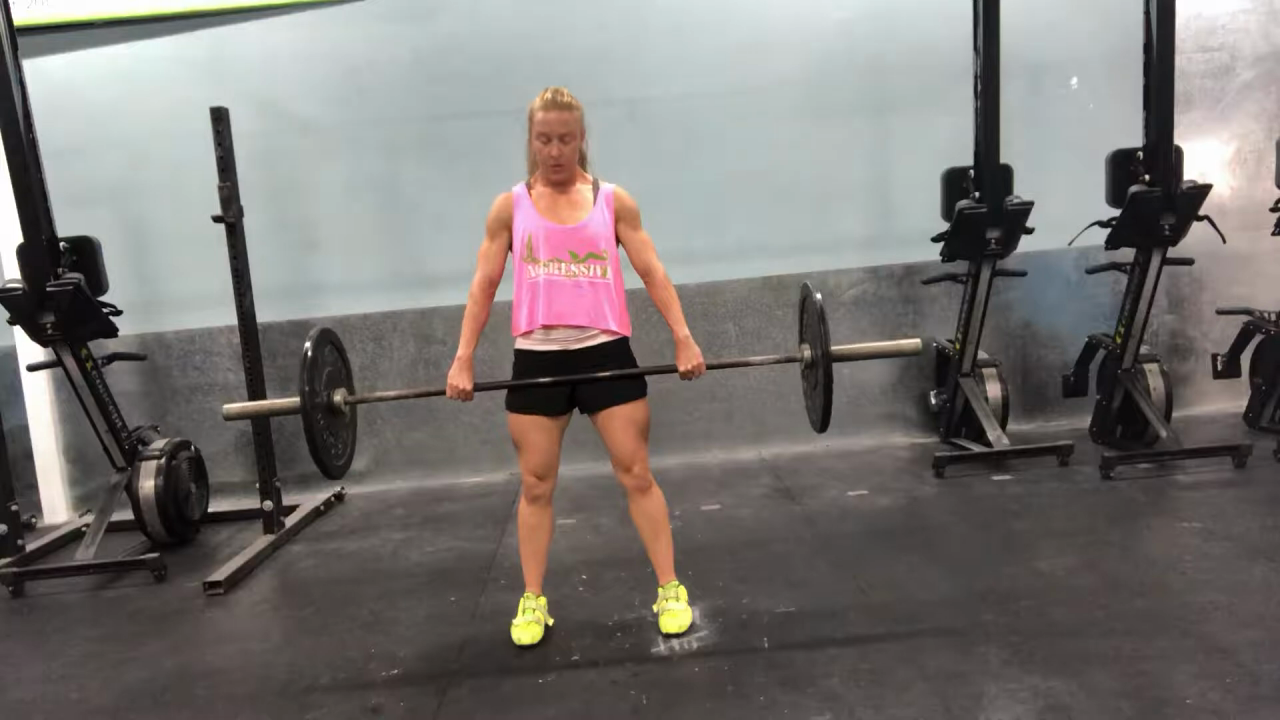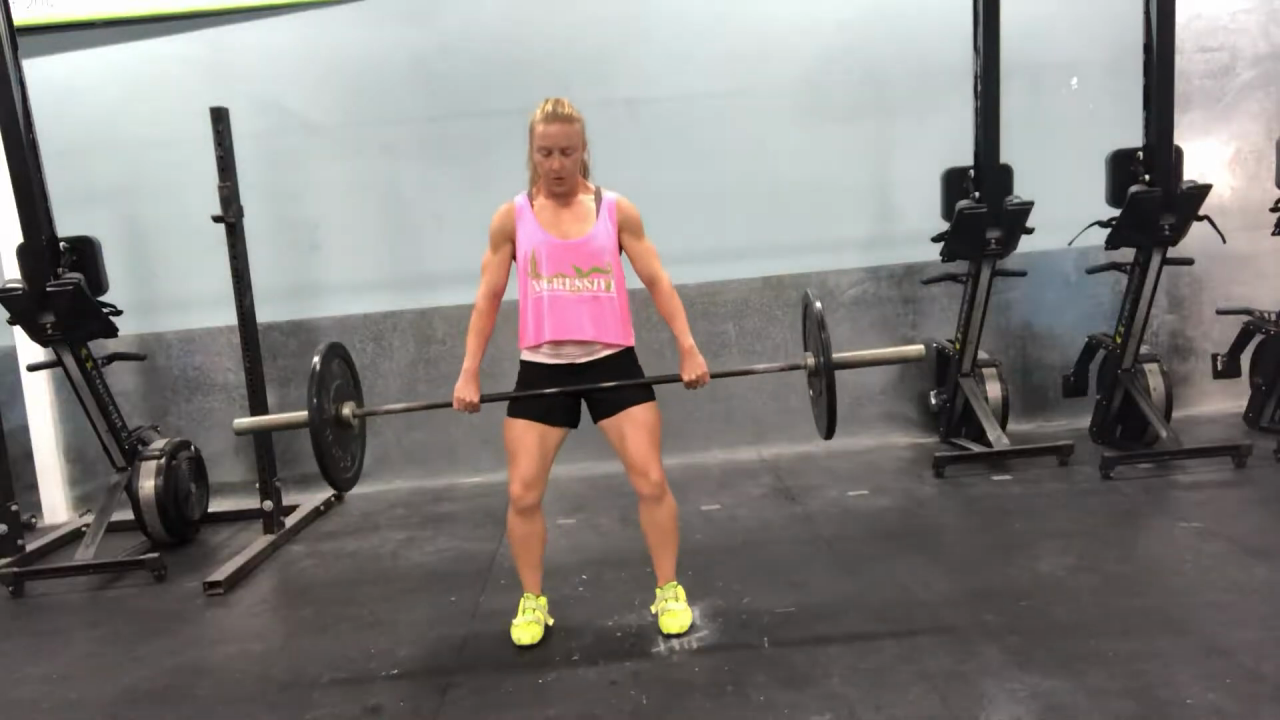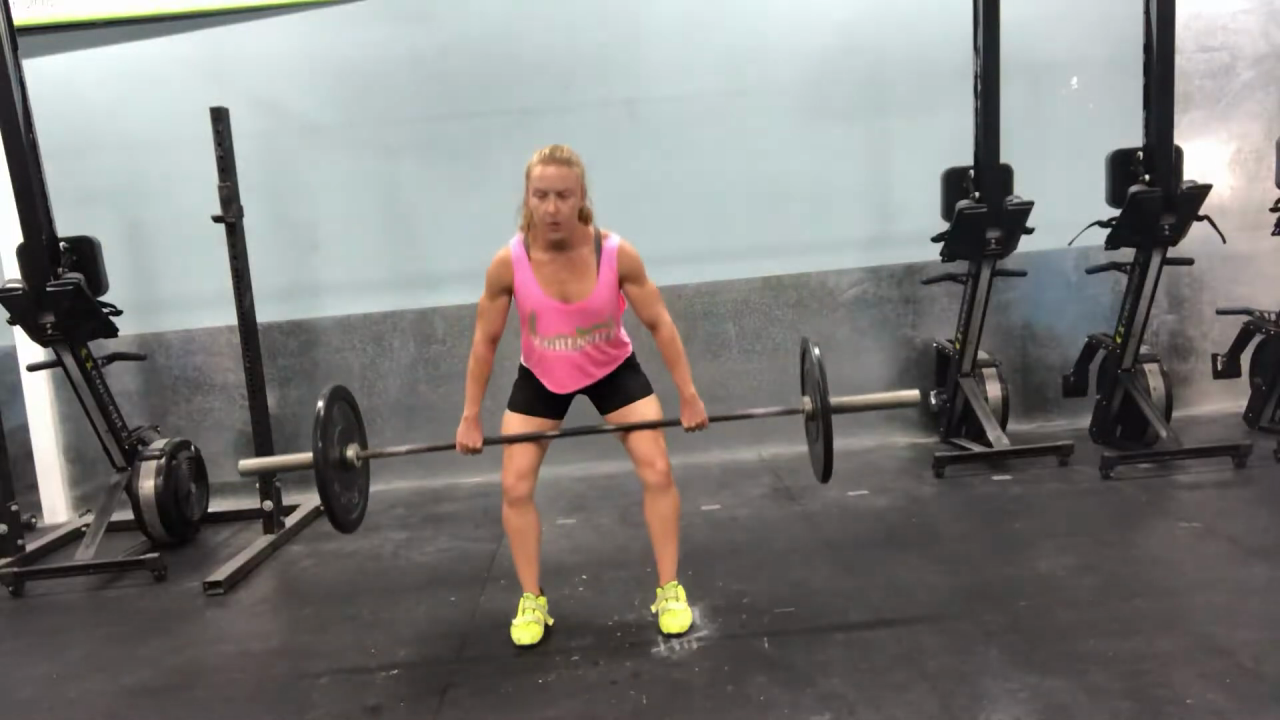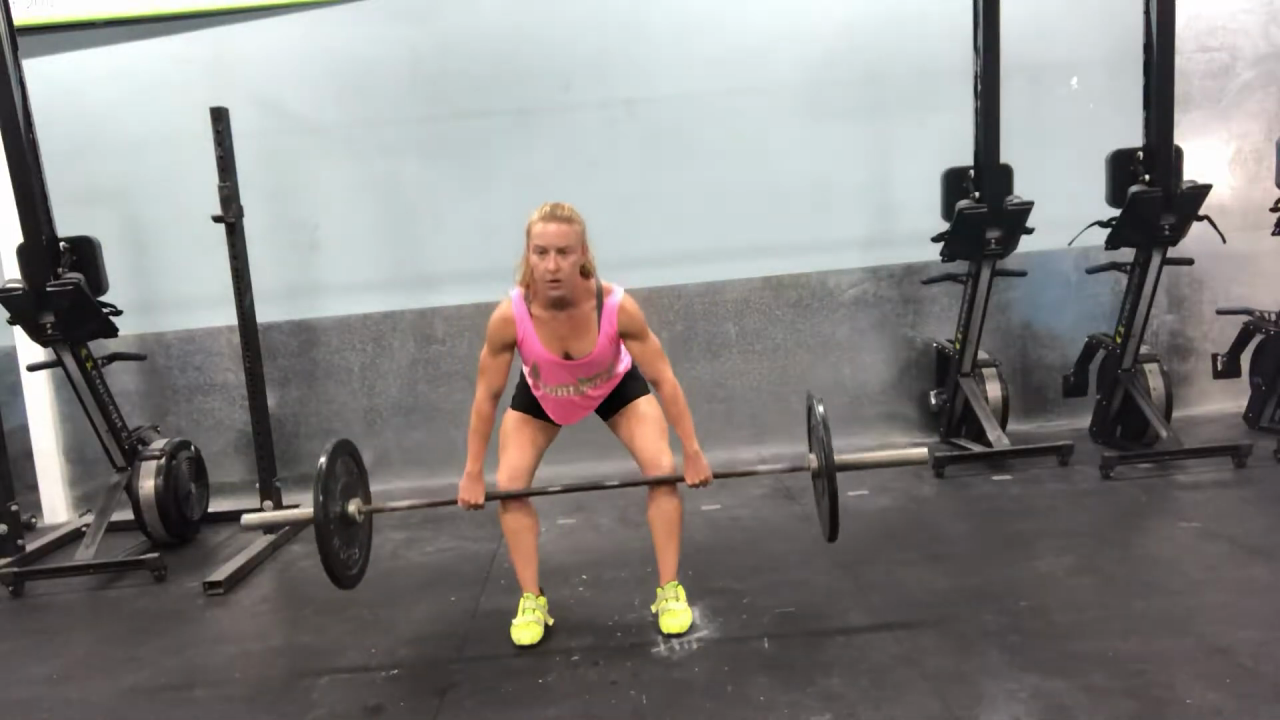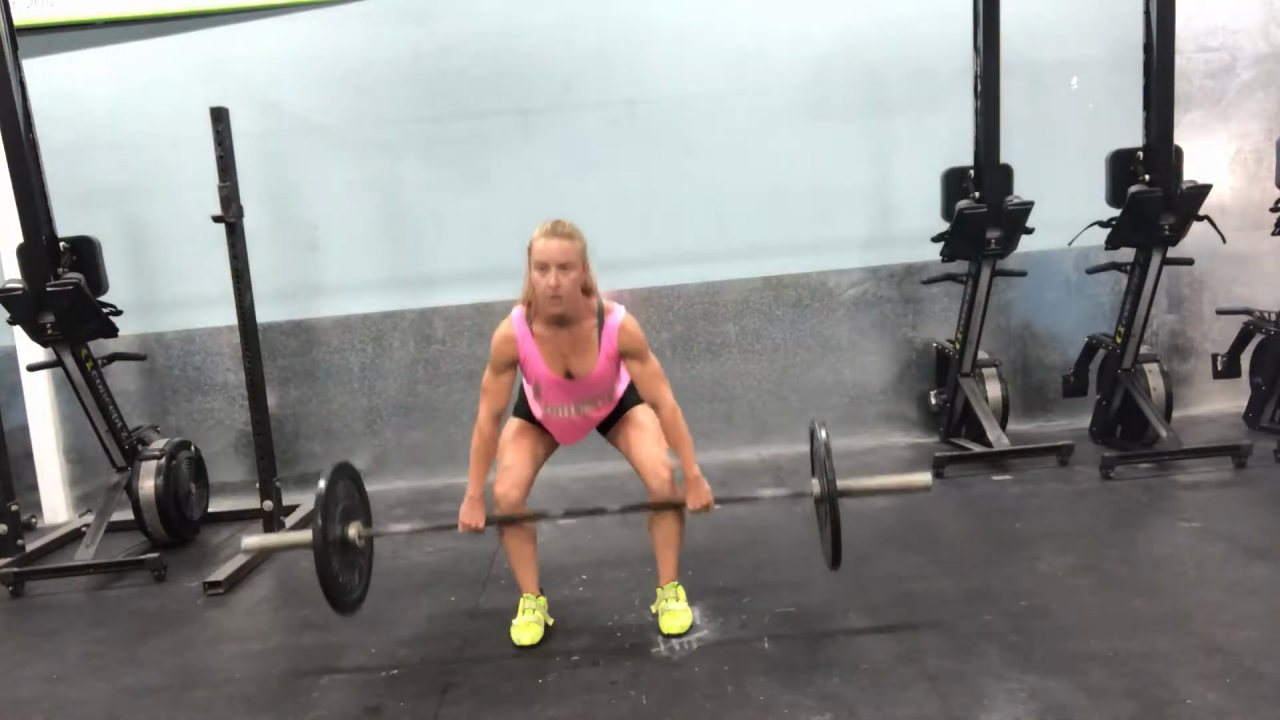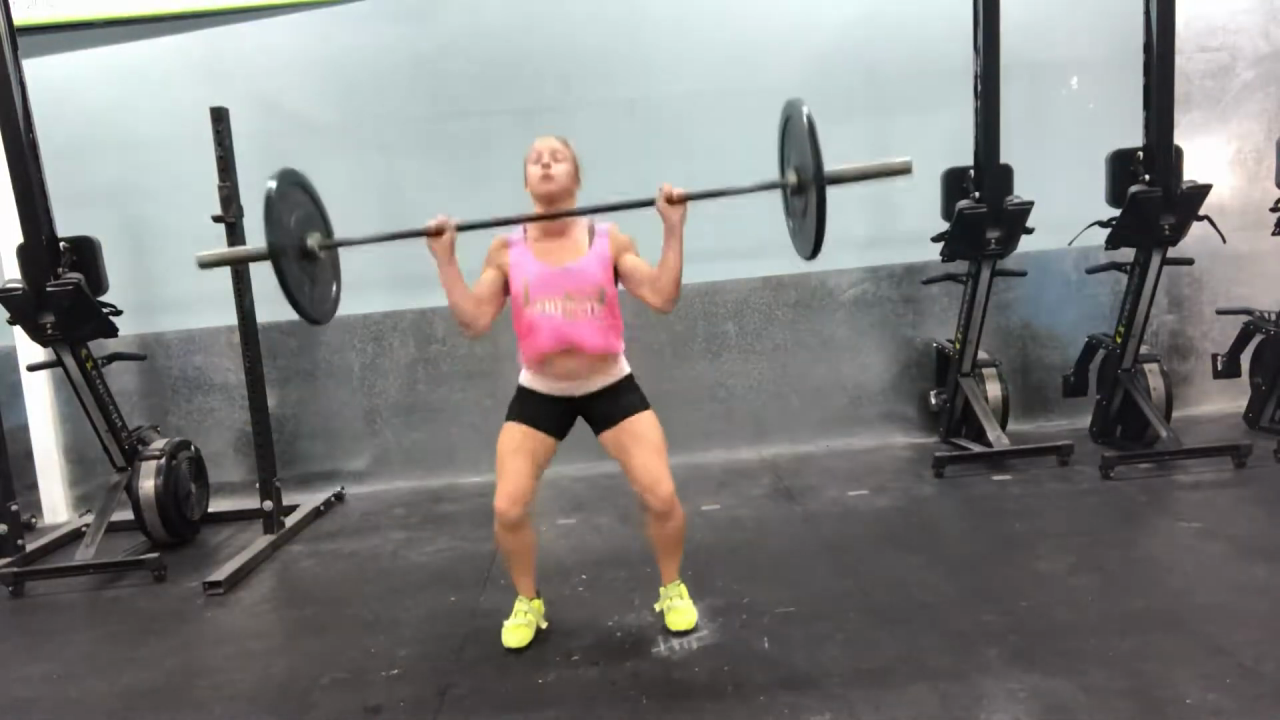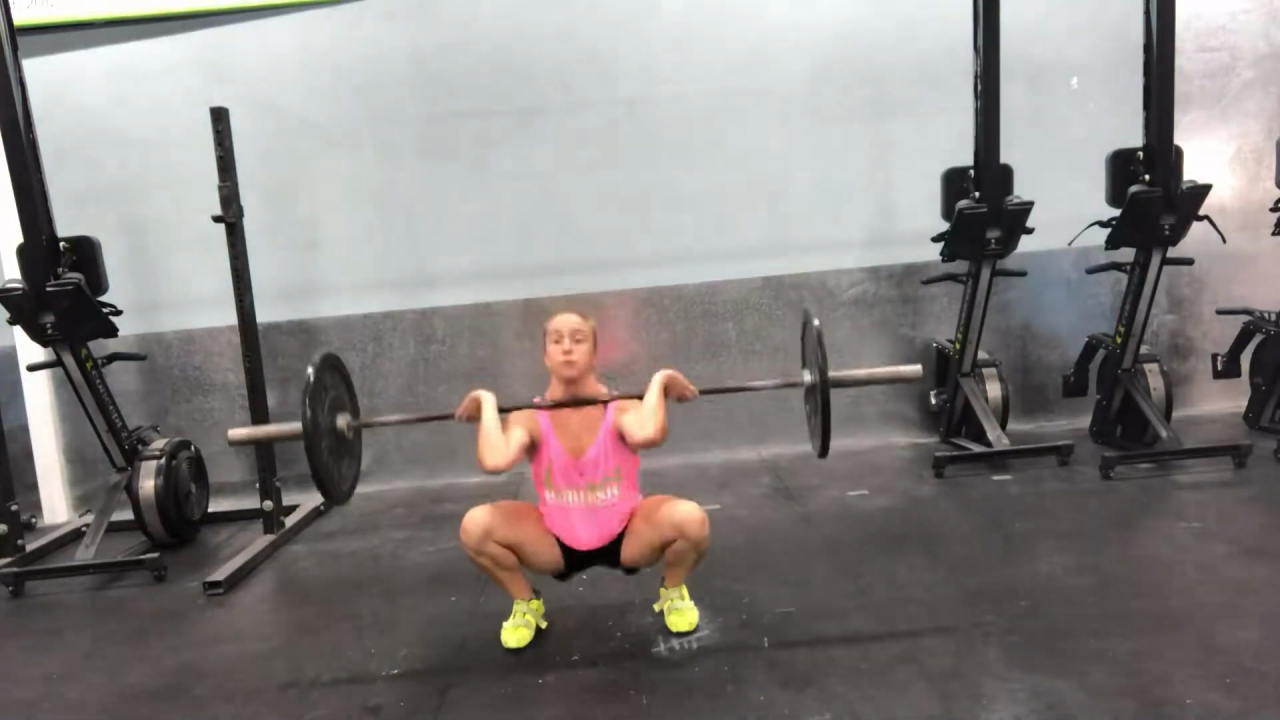
dt=0.7s
person 1, frame 1
left shoulder: (613, 200)
right shoulder: (510, 206)
left elbow: (652, 272)
right elbow: (483, 286)
left wrist: (683, 338)
right wrist: (463, 357)
left hip: (606, 351)
right hip: (537, 358)
left knee: (637, 475)
right knee: (536, 485)
left ankle: (671, 590)
right ankle: (533, 601)
person 1, frame 2
left shoulder: (616, 209)
right shoulder: (512, 216)
left elbow: (656, 280)
right elbow: (488, 297)
left wrist: (688, 347)
right wrist: (469, 371)
left hip: (613, 362)
right hip: (541, 370)
left knee: (651, 482)
right knee: (522, 494)
left ankle: (669, 591)
right ankle: (532, 602)
person 1, frame 3
left shoulder: (617, 253)
right shoulder: (507, 263)
left elbow: (660, 324)
right elbow: (485, 341)
left wrist: (688, 393)
right wrist: (471, 415)
left hip: (614, 371)
right hip: (539, 379)
left knee: (657, 472)
right knee: (516, 486)
left ankle: (669, 591)
right ankle: (532, 601)
person 1, frame 4
left shoulder: (618, 307)
right shoulder: (508, 316)
left elbow: (663, 379)
right elbow: (487, 395)
left wrist: (692, 451)
right wrist: (472, 472)
left hip: (616, 385)
right hip: (539, 394)
left knee: (663, 472)
right knee: (509, 486)
left ankle: (669, 591)
right ankle: (531, 601)
person 1, frame 5
left shoulder: (619, 326)
right shoulder: (511, 335)
left elbow: (662, 402)
right elbow: (489, 417)
left wrist: (694, 478)
right wrist: (474, 497)
left hip: (613, 402)
right hip: (542, 410)
left knee: (662, 479)
right knee: (507, 495)
left ankle: (669, 592)
right ankle: (531, 602)
person 1, frame 6
left shoulder: (607, 239)
right shoulder: (507, 249)
left elbow: (663, 299)
right elbow: (475, 323)
left wrist: (673, 226)
right wrist: (444, 256)
left hip: (610, 385)
right hip: (539, 392)
left knee: (661, 497)
right knee: (508, 510)
left ankle: (672, 590)
right ankle: (527, 602)
person 1, frame 7
left shoulder: (620, 412)
right shoulder: (532, 421)
left elbow: (649, 435)
right elbow: (494, 461)
left wrist: (658, 384)
right wrist: (488, 405)
left hip: (625, 531)
right hip: (558, 539)
left knee: (692, 520)
right knee: (474, 528)
left ankle: (673, 593)
right ankle: (526, 603)
